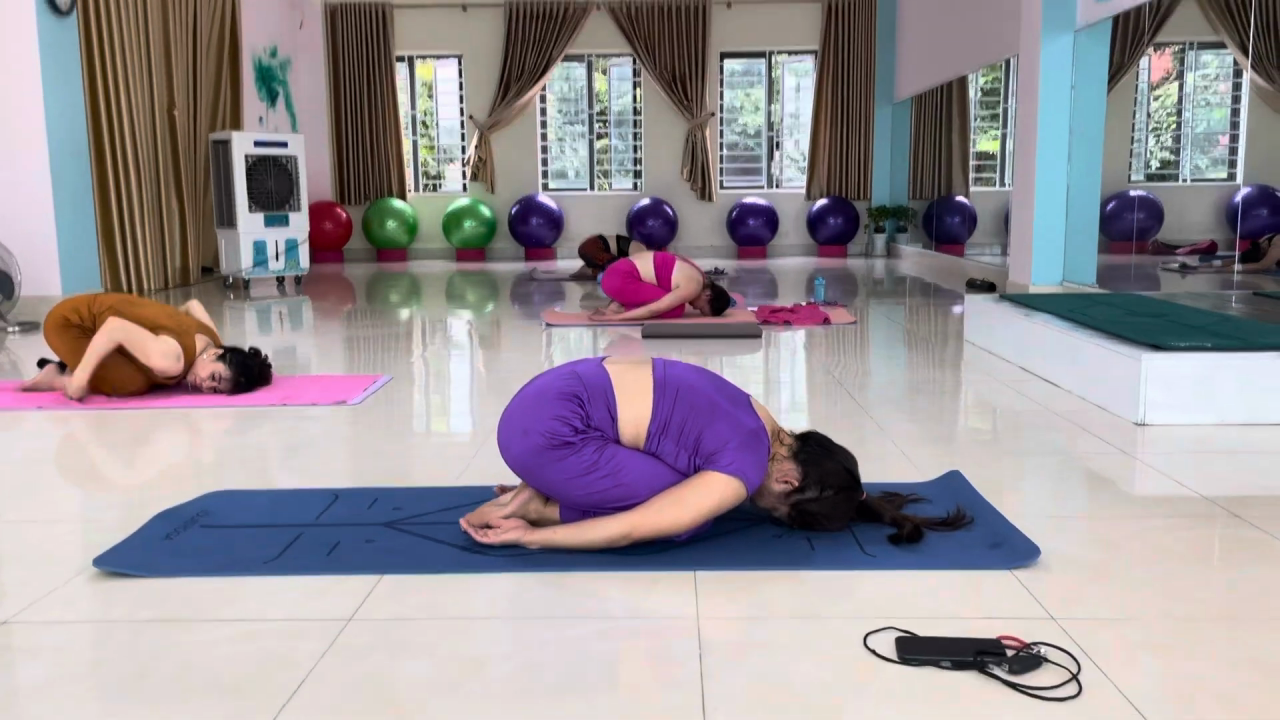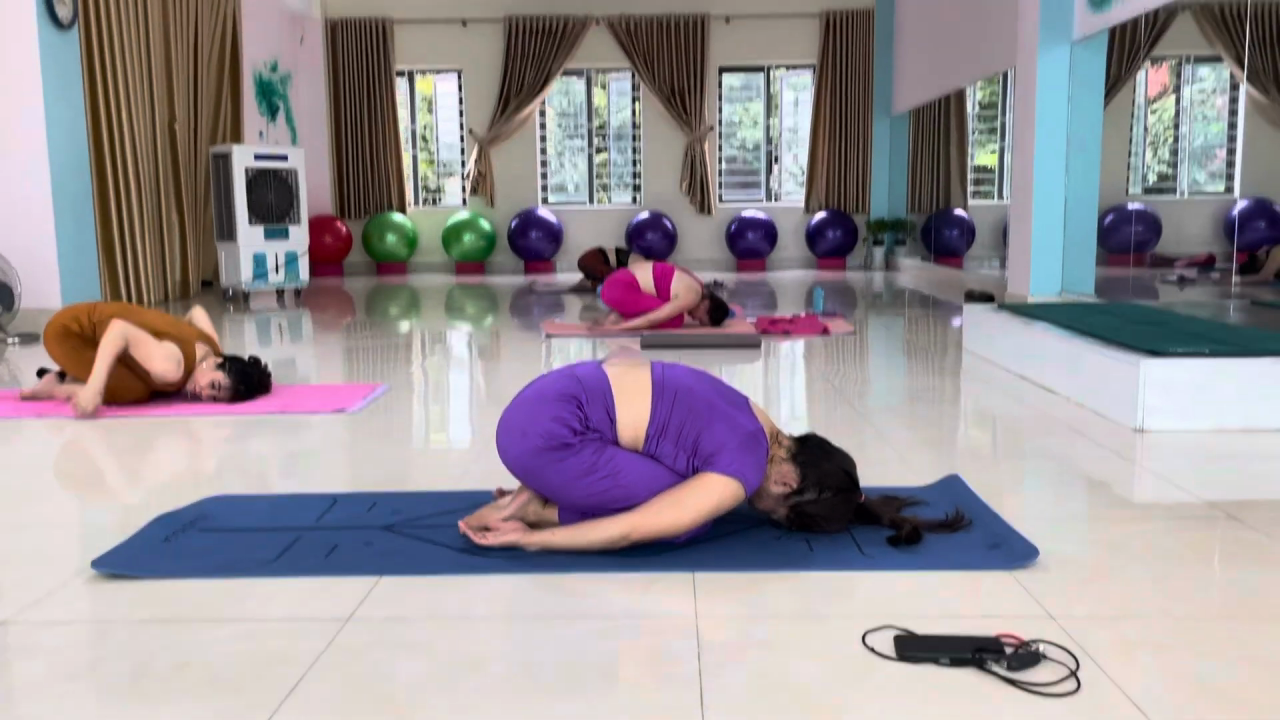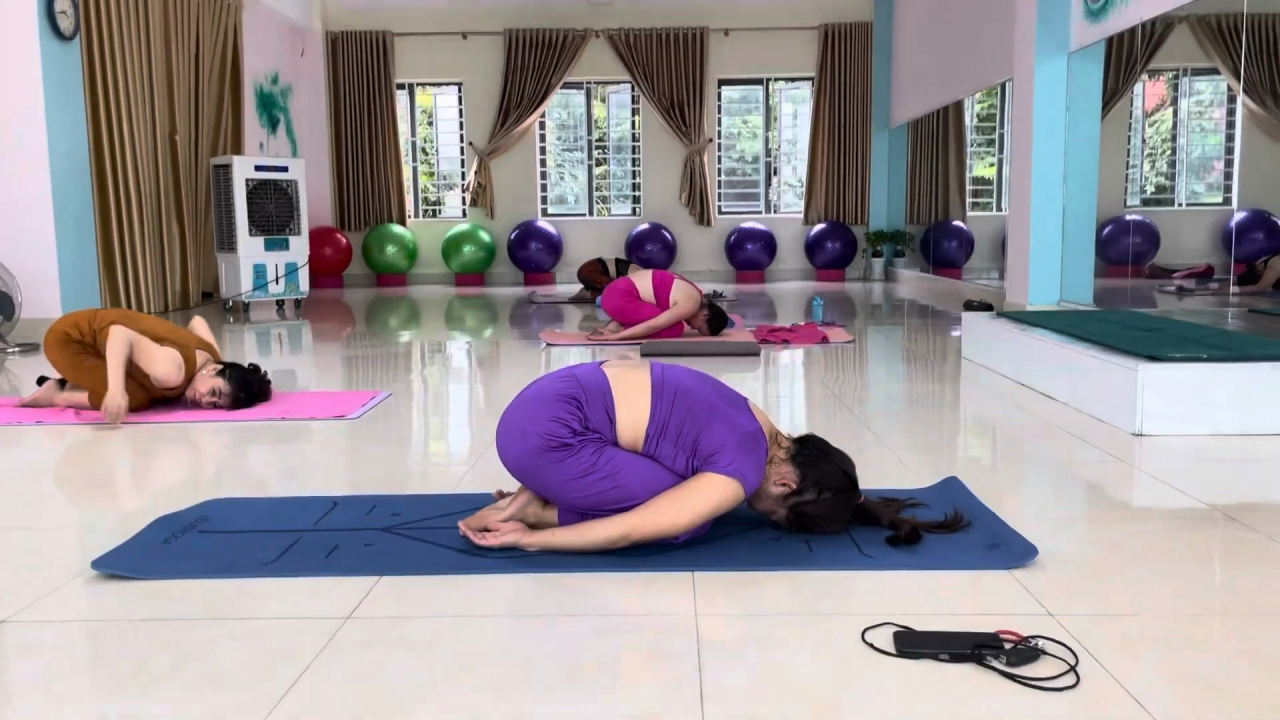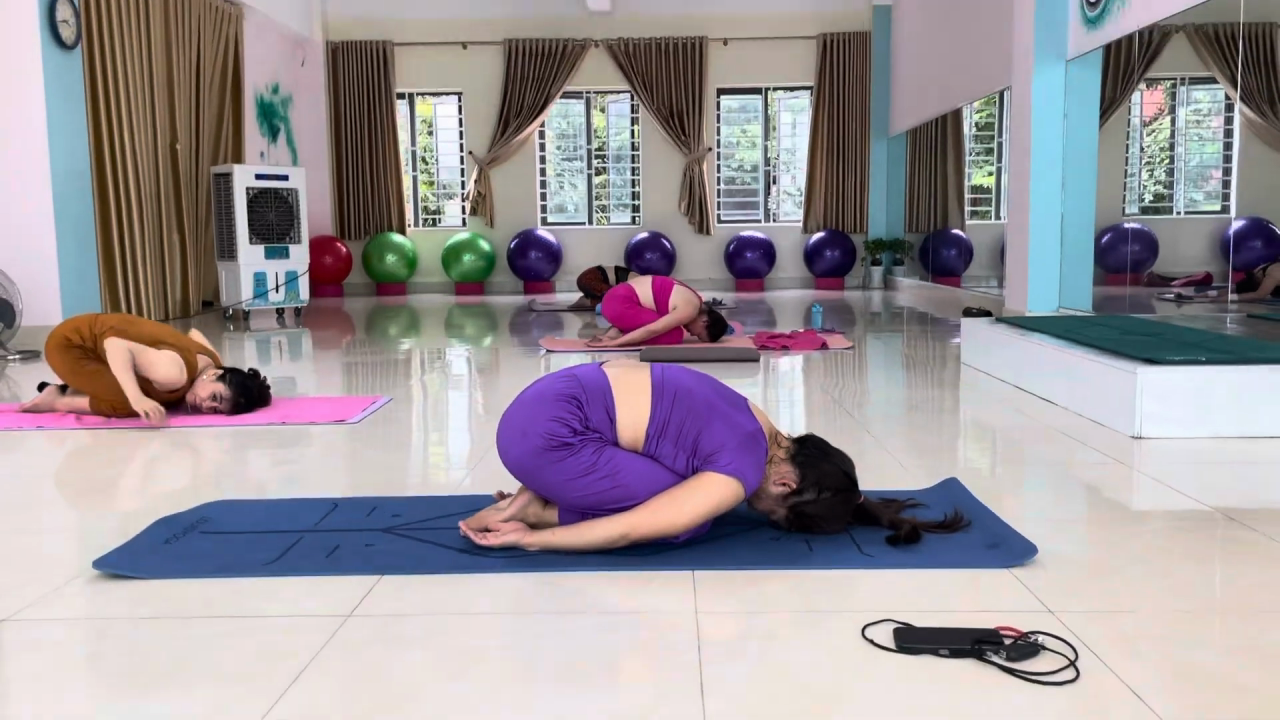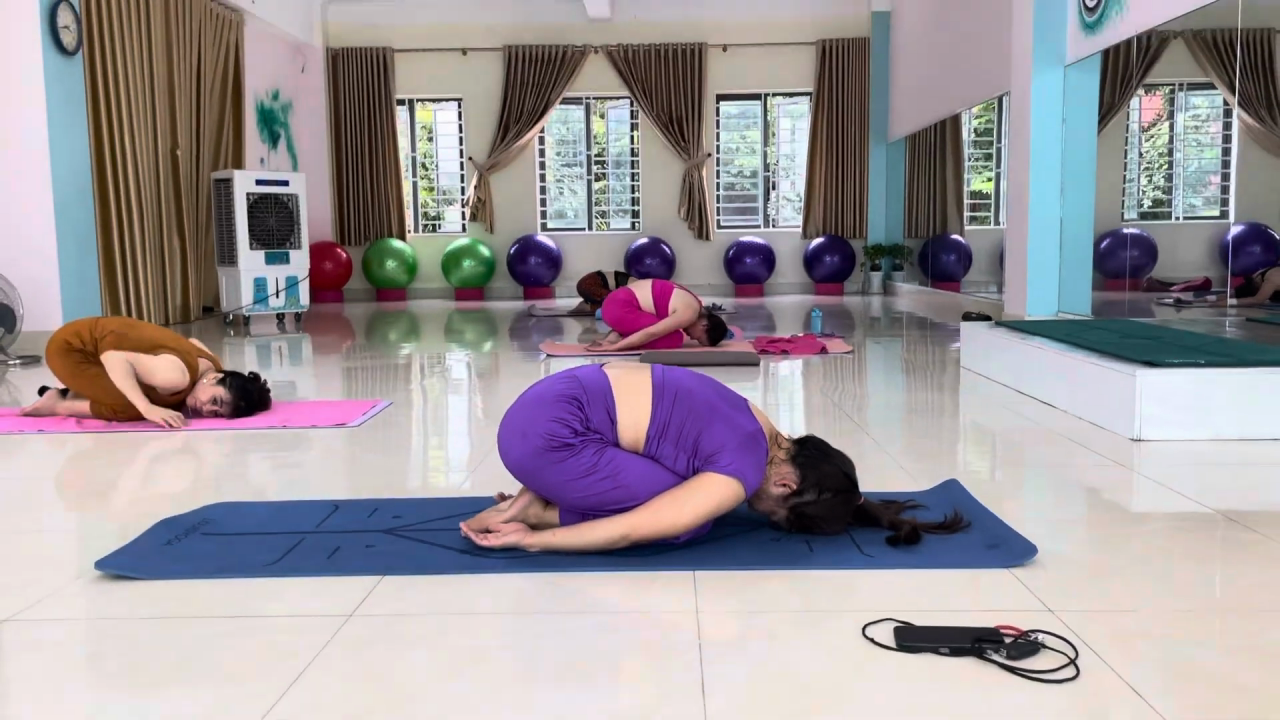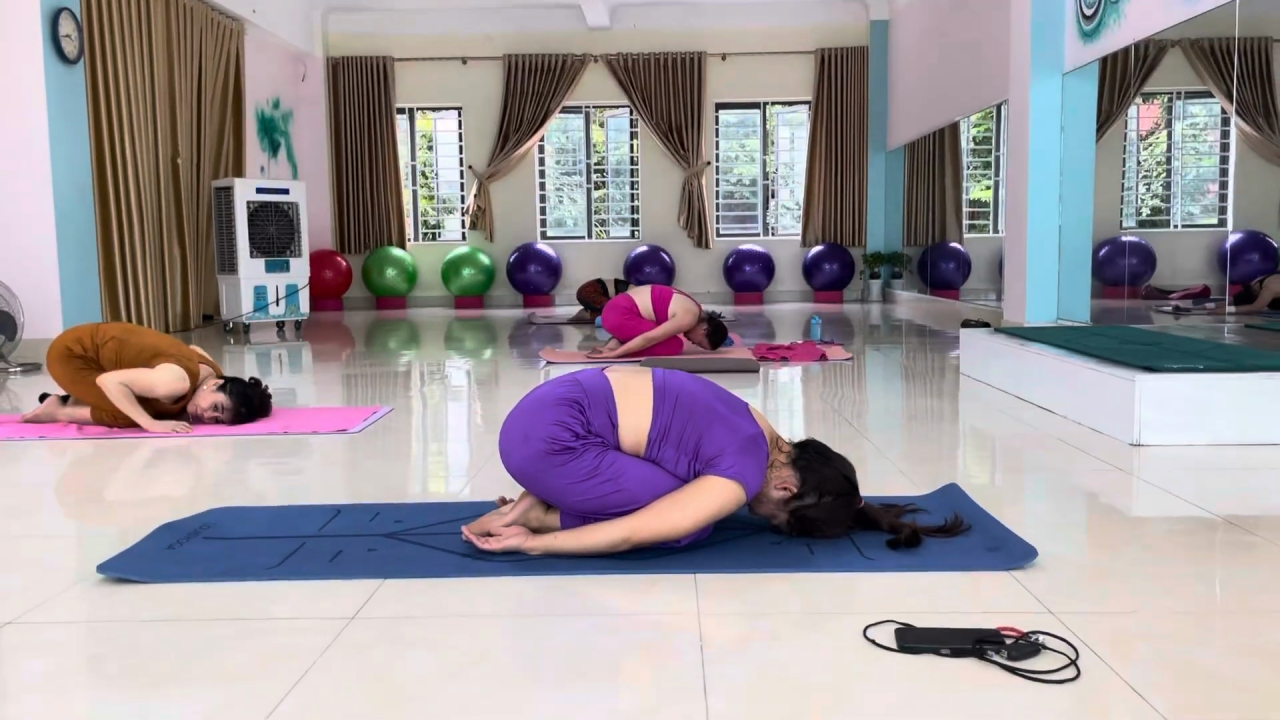
dt=0.1s
person 1, frame 1
left shoulder: (752, 420)
right shoulder: (741, 471)
right elbow: (633, 529)
right wrist: (533, 536)
left hip: (549, 395)
right hip: (545, 432)
left knee: (687, 493)
right knee: (689, 516)
left ankle: (542, 493)
right ankle: (538, 508)
person 1, frame 2
left shoulder: (751, 424)
right shoulder: (739, 473)
right elbow: (632, 530)
right wrist: (531, 538)
left hip: (548, 398)
right hip: (544, 433)
left knee: (671, 485)
right knee: (687, 520)
left ankle: (538, 497)
right ankle: (536, 511)
person 1, frame 3
left shoulder: (751, 423)
right shoulder: (738, 472)
right elbow: (631, 531)
right wrist: (531, 539)
left hip: (548, 400)
right hip: (543, 434)
left knee: (677, 492)
right knee: (689, 519)
left ankle: (538, 500)
right ankle: (536, 513)
person 1, frame 4
left shoulder: (752, 424)
right shoulder: (738, 472)
right elbow: (631, 530)
right wrist: (532, 539)
left hip: (549, 400)
right hip: (544, 433)
left knee: (674, 486)
right knee: (689, 521)
left ankle: (539, 499)
right ankle: (538, 513)
person 1, frame 5
left shoulder: (751, 425)
right shoulder: (740, 472)
right elbow: (633, 531)
right wrist: (533, 540)
left hip: (551, 404)
right hip: (545, 435)
left knee: (680, 495)
right knee: (688, 521)
left ankle: (541, 499)
right ankle: (538, 514)
person 1, frame 6
left shoulder: (752, 430)
right shoulder: (741, 475)
right elbow: (634, 533)
right wrist: (534, 543)
left hip: (553, 406)
right hip: (548, 438)
left knee: (674, 490)
right knee: (689, 525)
left ankle: (542, 502)
right ankle: (539, 518)
person 2, frame 1
left shoulder: (209, 339)
right shoulder: (172, 361)
left elbow: (193, 304)
right elbow: (114, 327)
right wrist: (80, 377)
left hip: (96, 315)
right hip: (68, 321)
left knee: (164, 379)
right knee: (133, 383)
left ankle: (68, 367)
right ankle: (56, 379)
person 2, frame 2
left shoulder: (210, 347)
right shoulder: (173, 367)
left elbow: (197, 311)
right elbow: (118, 329)
right wrist: (94, 387)
left hip: (96, 324)
right hip: (68, 330)
left knee: (165, 389)
right knee: (133, 393)
left ankle: (72, 378)
right ankle: (54, 388)
person 2, frame 3
left shoulder: (211, 354)
right shoulder: (174, 372)
left elbow: (198, 320)
right elbow: (119, 334)
right wrist: (116, 390)
left hip: (97, 332)
right hip: (68, 337)
right knee: (127, 401)
left ankle: (72, 385)
right ankle: (55, 395)
person 2, frame 4
left shoulder: (210, 360)
right shoulder: (175, 374)
left elbow: (195, 333)
right elbow: (115, 343)
right wrist: (136, 398)
left hip: (98, 336)
right hip: (69, 342)
left knee: (170, 400)
right knee: (127, 407)
left ankle: (73, 390)
right ankle: (56, 400)
person 2, frame 5
left shoulder: (210, 364)
right shoulder: (177, 375)
left elbow: (193, 341)
right elbow: (111, 358)
right wrist: (148, 408)
left hip: (100, 339)
right hip: (70, 346)
left knee: (166, 405)
right knee: (129, 409)
left ankle: (75, 394)
right ankle: (57, 405)
person 2, frame 6
left shoulder: (210, 371)
right shoulder: (178, 382)
right elbow: (108, 380)
right wrist: (148, 422)
left hip: (101, 347)
right hip: (71, 353)
left knee: (164, 411)
right knee: (129, 416)
left ankle: (76, 400)
right ankle: (57, 411)
